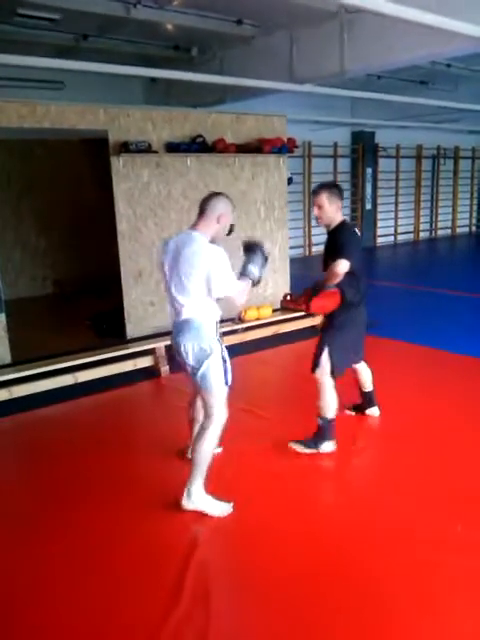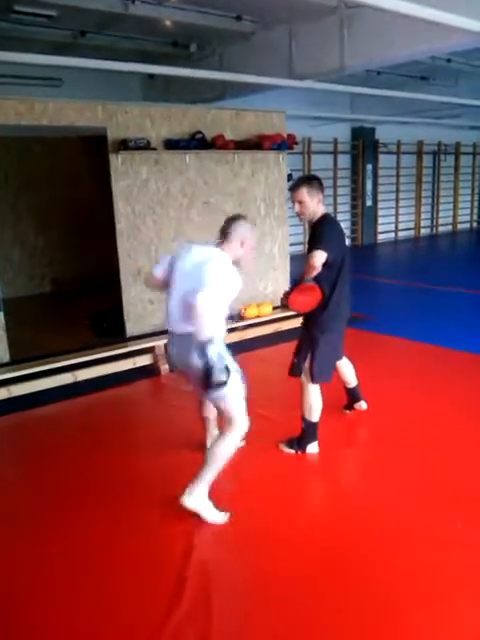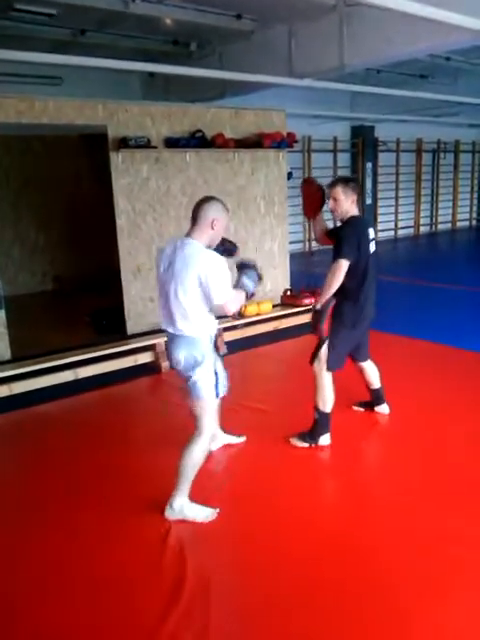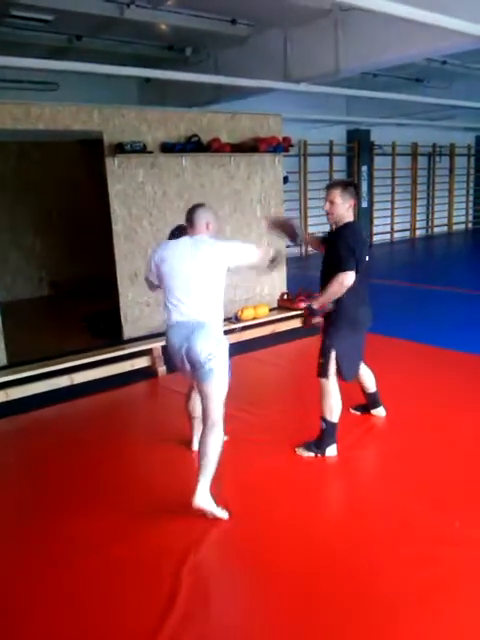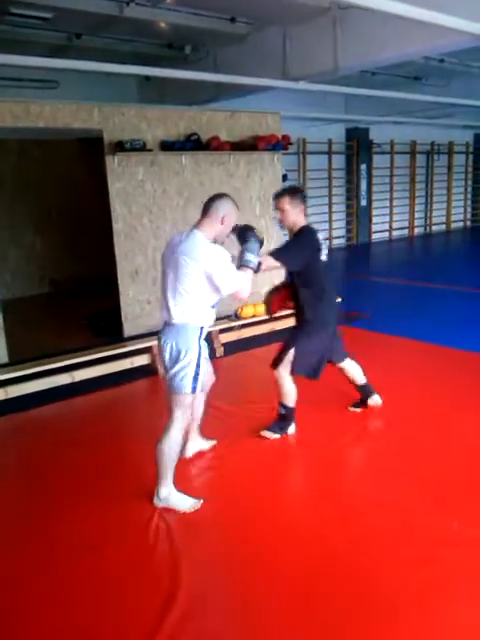
dt=0.5s
person 1, frame 1
left shoulder: (172, 244)
right shoulder: (212, 253)
right elbow: (238, 297)
right wrist: (253, 266)
left hip: (182, 331)
right hip: (201, 335)
left knee: (203, 390)
right knee: (217, 416)
left ankle: (197, 446)
right ankle: (194, 493)
person 1, frame 2
left shoulder: (188, 252)
right shoulder: (226, 271)
left elbow: (157, 279)
right elbow: (200, 306)
right wrist: (212, 358)
left hip: (178, 343)
right hip: (204, 349)
left knee: (208, 392)
right knee: (238, 423)
left ankle: (213, 442)
right ankle: (197, 493)
person 1, frame 3
left shoulder: (167, 251)
right shoulder: (209, 260)
right elbow: (228, 306)
right wrist: (246, 283)
left hip: (177, 341)
right hip: (196, 346)
left knee: (212, 391)
right knee: (204, 430)
left ankle: (217, 435)
right ankle: (178, 503)
person 1, frame 4
left shoulder: (162, 251)
right shoulder: (218, 249)
left elbow: (153, 284)
right elbow: (260, 254)
right wrist: (272, 257)
left hip: (175, 333)
right hip: (206, 334)
left knee: (199, 385)
right knee: (215, 414)
left ankle: (199, 438)
right ankle: (203, 491)
person 1, frame 5
left shoulder: (178, 241)
right shoulder: (209, 254)
right elbow: (242, 291)
right wrist: (249, 252)
left hip: (180, 330)
right hip: (187, 336)
left knee: (206, 381)
right knee: (180, 418)
left ankle: (194, 440)
right ankle: (165, 492)
person 2, frame 1
left shoulder: (344, 235)
right shoulder: (339, 233)
left elbow: (340, 269)
left wrist: (319, 289)
right wrist: (309, 295)
left hip: (346, 314)
right hip: (350, 311)
left knee: (322, 373)
right knee: (354, 359)
left ankle: (323, 437)
right ankle: (369, 404)
person 2, frame 2
left shoulder: (325, 228)
right shoulder: (326, 225)
left elbow: (315, 261)
left wrist: (301, 283)
left hip: (324, 314)
right hip: (333, 308)
left knee: (308, 376)
right knee: (336, 356)
left ankle: (308, 441)
right ankle: (356, 399)
person 2, frame 3
left shoulder: (350, 230)
right shoulder: (361, 226)
left elbow: (340, 268)
right elbow: (323, 237)
left wrist: (320, 304)
right wrist: (315, 213)
left hip: (348, 311)
right hip: (362, 308)
left knee: (321, 367)
right knee: (361, 358)
left ankle: (320, 432)
right ankle: (379, 402)
person 2, frame 4
left shoulder: (349, 236)
right shoulder: (344, 232)
left elbow: (346, 278)
right elbow: (320, 243)
left wrist: (316, 304)
right wrist: (294, 232)
left hip: (345, 318)
right hip: (353, 314)
left knee: (328, 378)
right knee: (354, 363)
left ankle: (327, 443)
right ankle: (375, 405)
person 2, frame 5
left shoulder: (302, 240)
right shoulder: (307, 236)
left elbow: (268, 262)
right wrist: (285, 288)
left hip: (314, 320)
right hip: (325, 313)
left knee: (282, 370)
right knee: (340, 359)
left ankle: (286, 422)
right ankle: (370, 396)
